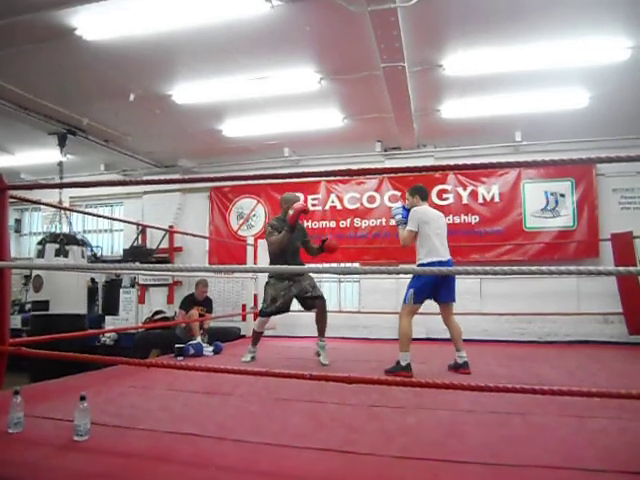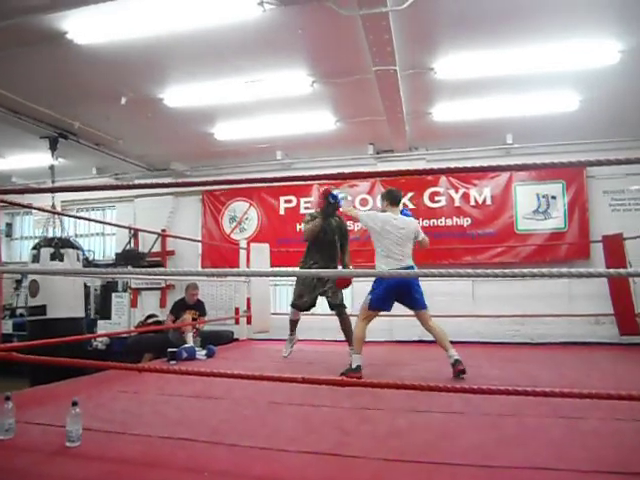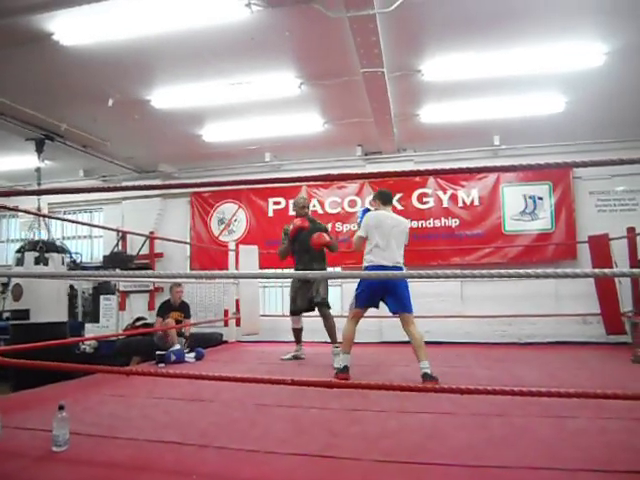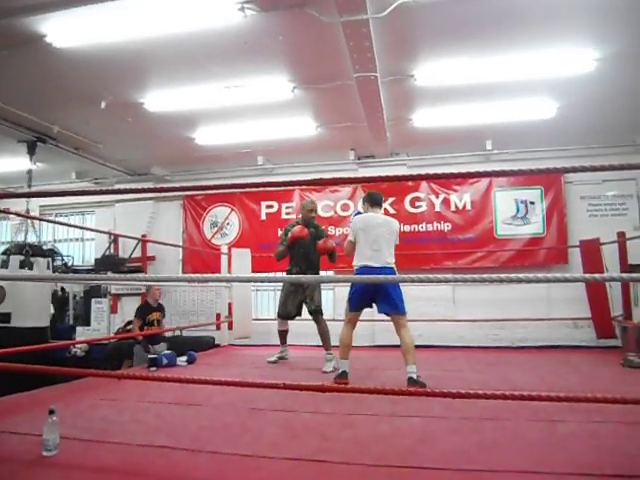
dt=0.5s
person 1, frame 1
left shoulder: (416, 212)
right shoulder: (439, 215)
left elbow: (405, 240)
left wrist: (399, 222)
left hip: (428, 268)
right hip: (446, 265)
left knee: (406, 315)
right knee: (448, 317)
left ankle: (404, 364)
right ankle: (461, 360)
person 1, frame 2
left shoulder: (377, 218)
right shoulder: (411, 223)
left elbow: (350, 212)
right elbow: (424, 244)
left hip: (387, 279)
right hip: (409, 276)
left knee: (363, 319)
right knee: (427, 322)
left ankle: (355, 367)
right ankle: (455, 360)
person 1, frame 3
left shoulder: (370, 216)
right shoulder: (404, 222)
left elbow: (356, 245)
left wrist: (360, 224)
left hip: (373, 272)
right hip: (396, 274)
left knee: (352, 319)
right knee: (409, 324)
left ankle: (344, 367)
right ankle: (426, 372)
person 1, frame 4
left shoulder: (358, 220)
right shoulder: (394, 223)
left elbow: (348, 250)
left hip: (363, 274)
right hip: (387, 274)
left knee: (349, 323)
right knee: (402, 326)
left ankle: (343, 372)
right ankle: (412, 376)
person 2, frame 1
left shoulder: (300, 227)
right shoulder: (274, 224)
left elbow: (310, 250)
right elbow: (273, 249)
left wrist: (322, 247)
right wrist: (289, 227)
left hip: (299, 275)
right hip: (279, 278)
left knee: (320, 302)
right knee: (264, 315)
left ankle: (321, 347)
right ankle: (251, 350)
person 2, frame 2
left shoulder: (341, 223)
right shoulder: (312, 217)
left elbow: (344, 250)
right elbow: (307, 236)
left wrist: (346, 268)
right wrist: (323, 214)
right hip: (309, 270)
left knee: (340, 310)
right knee: (296, 307)
left ankle: (353, 350)
right ankle: (291, 338)
person 2, frame 3
left shoulder: (318, 226)
right shoulder: (288, 230)
left elbow: (335, 248)
right elbow: (281, 255)
left wrist: (327, 242)
right wrist: (291, 238)
left hip: (318, 273)
left knee: (323, 309)
right knee: (295, 313)
left ankle: (336, 350)
right ankle: (299, 349)
person 2, frame 4
left shoulder: (319, 232)
right shoulder: (289, 229)
left elbow: (333, 260)
right elbow: (278, 256)
left wrist: (331, 251)
right wrist: (289, 243)
left knee: (318, 316)
right knee: (282, 316)
left ankle: (330, 357)
right ankle: (283, 351)
